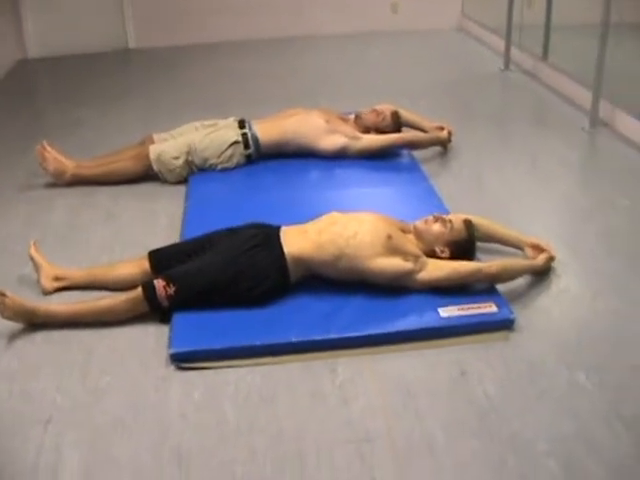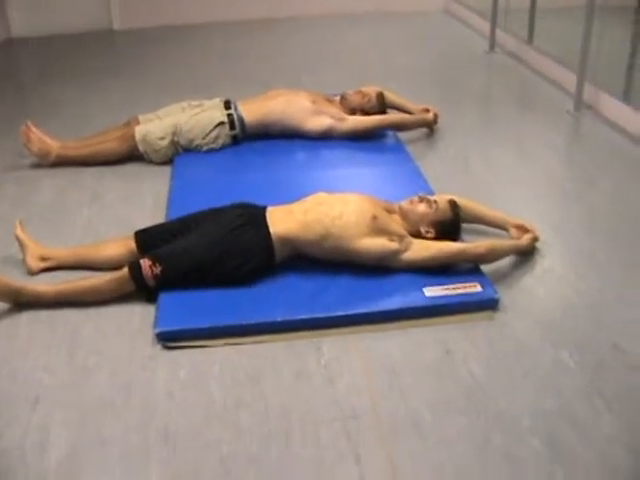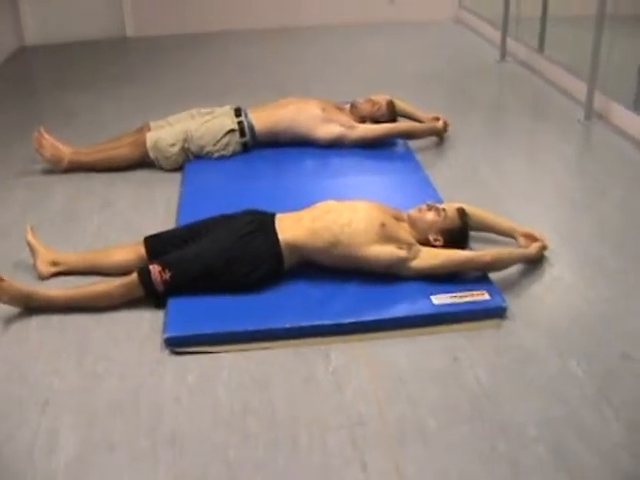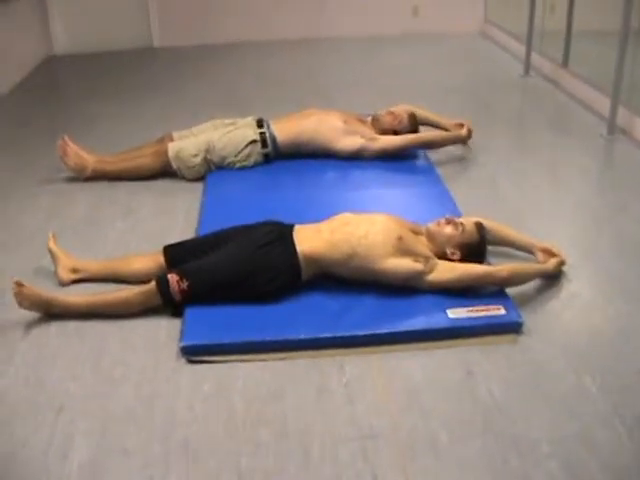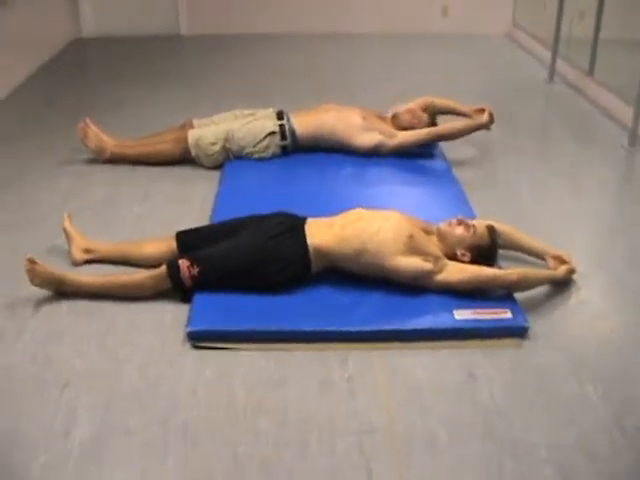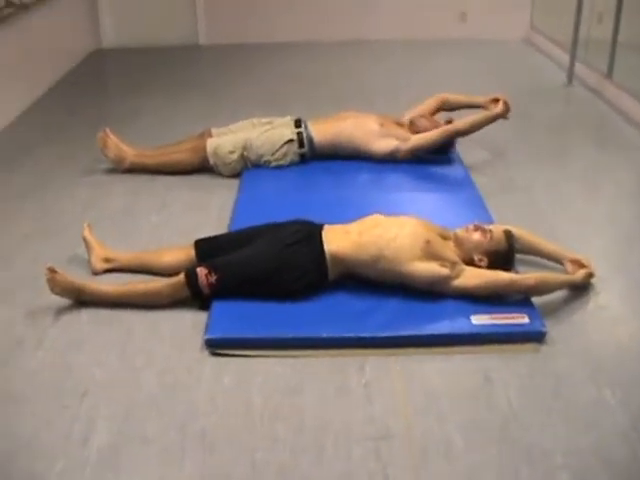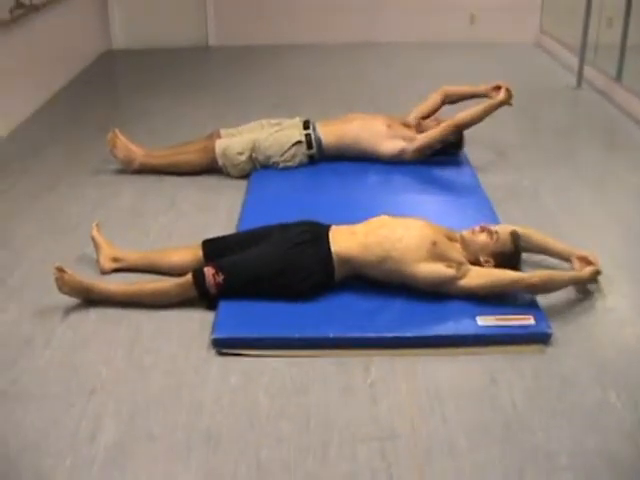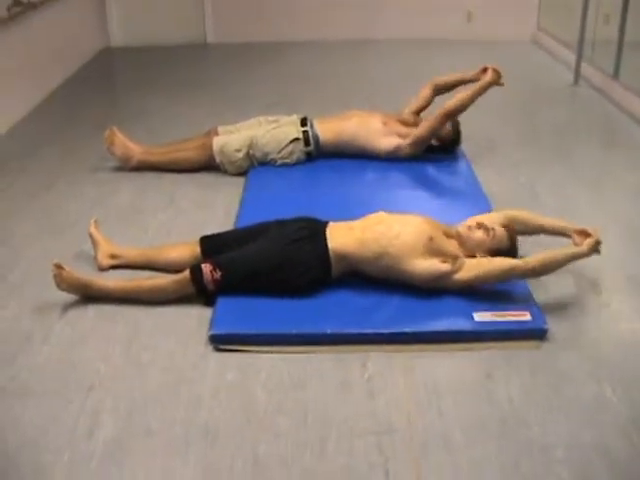
dt=0.2s
person 1, frame 1
left shoulder: (416, 266)
right shoulder: (402, 228)
left elbow: (483, 271)
right elbow: (469, 217)
left wrist: (531, 262)
right wrist: (526, 243)
left hip: (267, 269)
right hip: (268, 235)
left knee: (148, 296)
right knee: (151, 263)
left ankle: (45, 313)
right ankle: (59, 274)
person 1, frame 2
left shoulder: (401, 247)
right shoulder: (388, 208)
left elbow: (466, 251)
right elbow: (455, 198)
left wrist: (517, 244)
right wrist: (510, 223)
left hip: (254, 248)
right hip: (254, 214)
left knee: (136, 275)
right knee: (137, 243)
right ankle: (46, 255)
person 1, frame 3
left shoulder: (408, 255)
right shoulder: (398, 217)
left elbow: (475, 259)
right elbow: (463, 207)
left wrist: (524, 253)
right wrist: (518, 232)
left hip: (264, 256)
right hip: (263, 221)
left knee: (143, 281)
right knee: (146, 249)
right ankle: (56, 260)
person 1, frame 4
left shoulder: (425, 268)
right shoulder: (417, 231)
left elbow: (491, 273)
right elbow: (481, 220)
left wrist: (543, 268)
right wrist: (537, 246)
left hip: (282, 266)
right hip: (281, 233)
left knee: (163, 290)
right knee: (165, 259)
left ankle: (60, 304)
right ankle: (77, 268)
person 1, frame 5
left shoulder: (435, 268)
right shoulder: (427, 230)
left elbow: (501, 277)
right elbow: (496, 225)
left wrist: (552, 275)
right wrist: (550, 255)
left hip: (292, 259)
right hip: (293, 225)
left knee: (173, 274)
right knee: (178, 244)
left ankle: (70, 283)
right ankle: (89, 249)
person 1, frame 6
left shoulder: (451, 273)
right shoulder: (446, 235)
left elbow: (516, 281)
right elbow: (512, 230)
left wrist: (570, 279)
right wrist: (566, 258)
left hip: (309, 266)
right hip: (310, 233)
left knee: (190, 283)
right knee: (195, 252)
left ankle: (90, 292)
right ankle: (109, 258)
person 1, frame 7
left shoulder: (457, 274)
right shoulder: (453, 236)
left elbow: (522, 280)
right elbow: (517, 228)
left wrist: (576, 273)
right wrist: (572, 252)
left hip: (315, 266)
right hip: (317, 234)
left knee: (198, 283)
right knee: (204, 253)
left ankle: (98, 292)
right ankle: (117, 258)
person 1, frame 8
left shoulder: (453, 269)
right shoulder: (452, 232)
left elbow: (519, 265)
right elbow: (510, 214)
left wrist: (576, 250)
right wrist: (570, 228)
left hip: (314, 263)
right hip: (316, 229)
left knee: (197, 279)
right knee: (201, 248)
left ankle: (96, 287)
right ankle: (116, 255)
person 2, frame 1
left shoulder: (351, 141)
right shoulder: (345, 118)
left elbow: (396, 138)
right elbow: (393, 106)
left wrist: (437, 138)
right wrist: (432, 127)
left hip: (239, 145)
right hip: (238, 126)
left knee: (150, 161)
right knee: (151, 142)
left ankle: (72, 173)
right ankle: (75, 165)
person 2, frame 2
left shoulder: (337, 122)
right shoulder: (332, 100)
left elbow: (382, 120)
right elbow: (379, 89)
left wrist: (423, 120)
right wrist: (417, 109)
left hip: (225, 126)
right hip: (222, 107)
left knee: (136, 141)
right knee: (136, 124)
left ankle: (57, 155)
right ankle: (61, 146)
person 2, frame 3
left shoulder: (347, 130)
right shoulder: (341, 108)
left elbow: (391, 129)
right elbow: (390, 99)
left wrist: (431, 129)
right wrist: (427, 117)
left hip: (236, 134)
right hip: (233, 114)
left knee: (147, 148)
right knee: (147, 130)
left ankle: (69, 160)
right ankle: (73, 151)
person 2, frame 4
left shoulder: (369, 143)
right shoulder: (363, 120)
left elbow: (412, 139)
right elbow: (410, 107)
left wrist: (455, 136)
right wrist: (450, 123)
left hip: (258, 145)
right hip: (256, 126)
left knee: (171, 158)
right knee: (169, 140)
left ankle: (93, 168)
right ankle: (96, 160)
person 2, frame 5
left shoulder: (385, 140)
right shoulder: (384, 117)
left elbow: (434, 132)
right elbow: (427, 101)
left wrist: (476, 123)
right wrist: (471, 110)
left hip: (277, 136)
right hip: (276, 118)
left knee: (190, 145)
right knee: (190, 127)
left ankle: (112, 151)
right ankle: (116, 145)
person 2, frame 6
left shoulder: (403, 147)
right shoulder: (402, 124)
left elbow: (450, 130)
right elbow: (440, 100)
left wrist: (491, 115)
right wrist: (483, 101)
left hip: (295, 145)
right hip: (294, 126)
left knee: (209, 154)
right knee: (209, 136)
left ankle: (131, 160)
right ankle: (134, 154)
person 2, frame 7
left shoulder: (411, 148)
right shoulder: (409, 124)
left elbow: (456, 124)
right elbow: (443, 94)
left wrist: (493, 103)
right wrist: (485, 90)
left hip: (304, 145)
right hip: (302, 127)
left knee: (217, 155)
right knee: (218, 137)
left ankle: (141, 160)
right ankle: (144, 155)
person 2, frame 8
left shoulder: (406, 145)
right shoulder: (406, 122)
left elbow: (447, 111)
right elbow: (434, 86)
left wrist: (482, 86)
right wrist: (474, 76)
left hip: (301, 143)
right hip: (300, 124)
left knee: (214, 151)
right knee: (216, 133)
left ankle: (138, 158)
right ankle: (142, 151)
